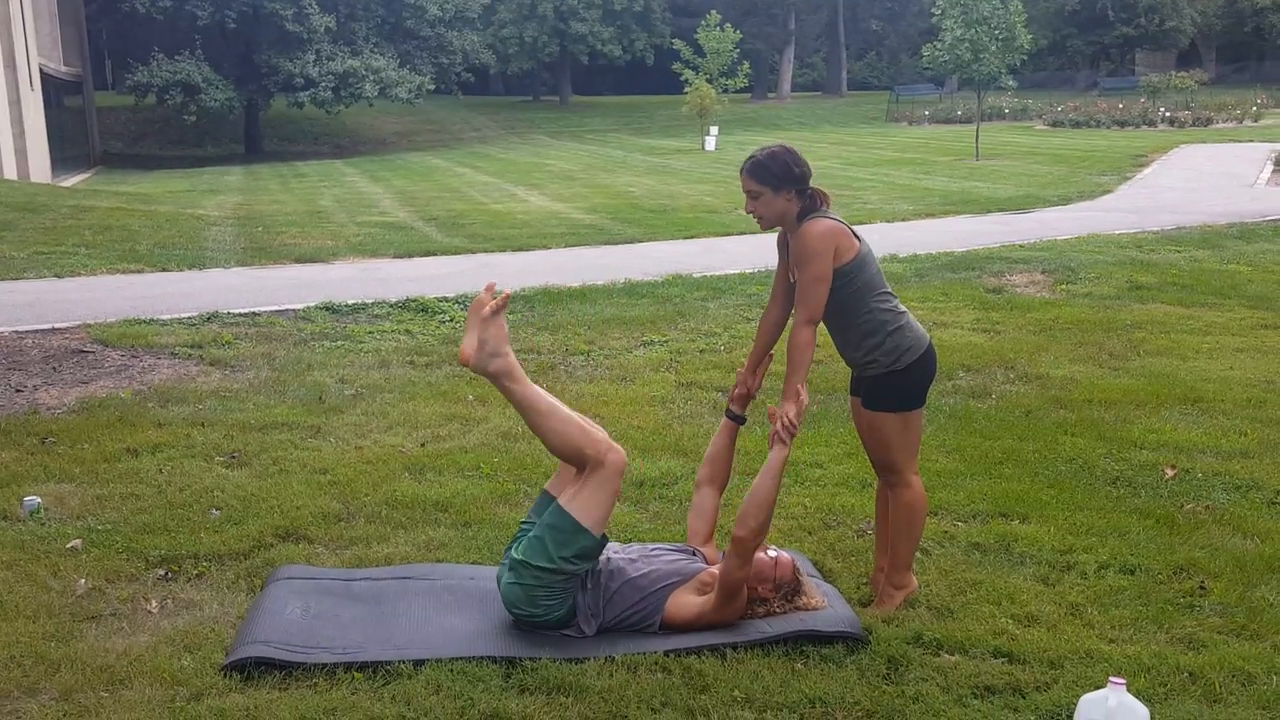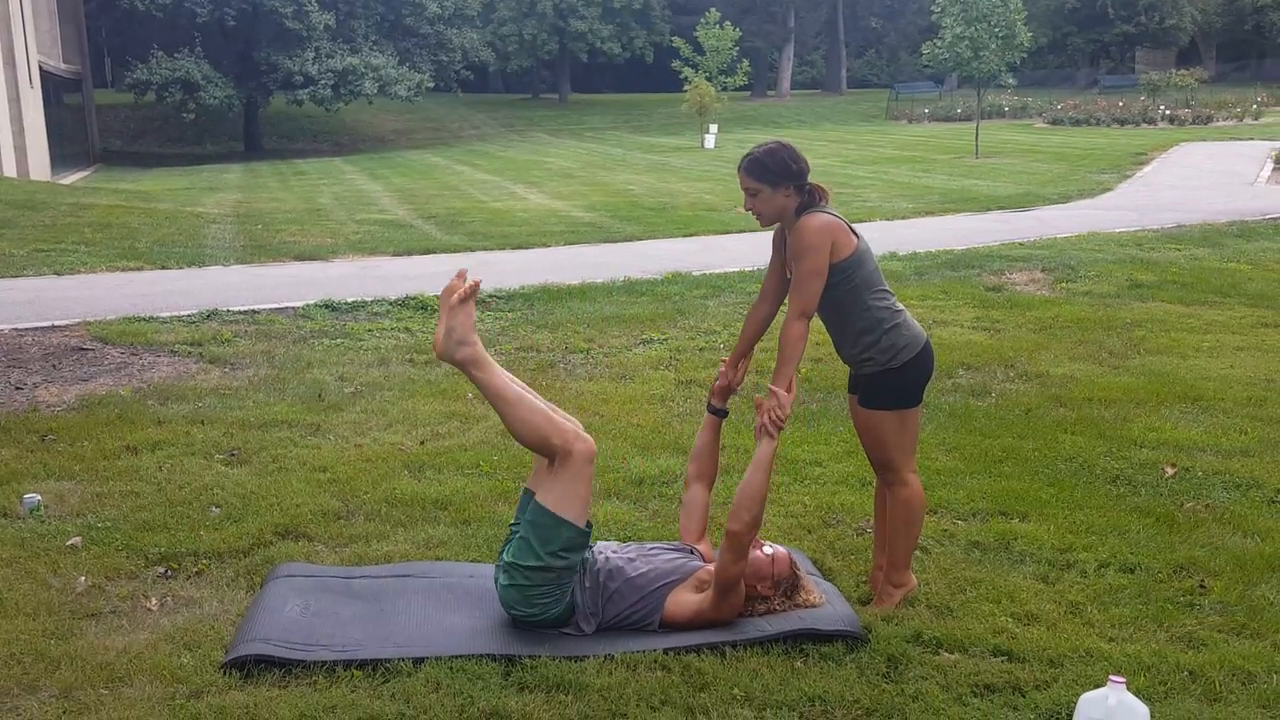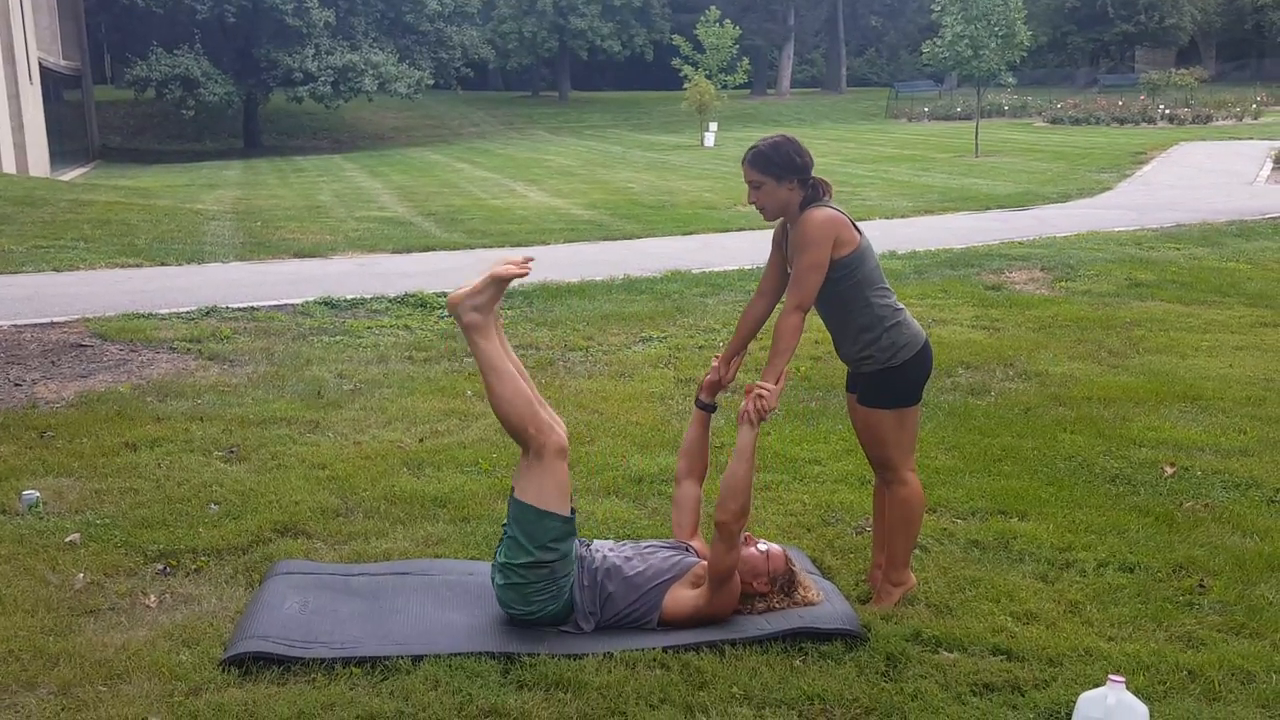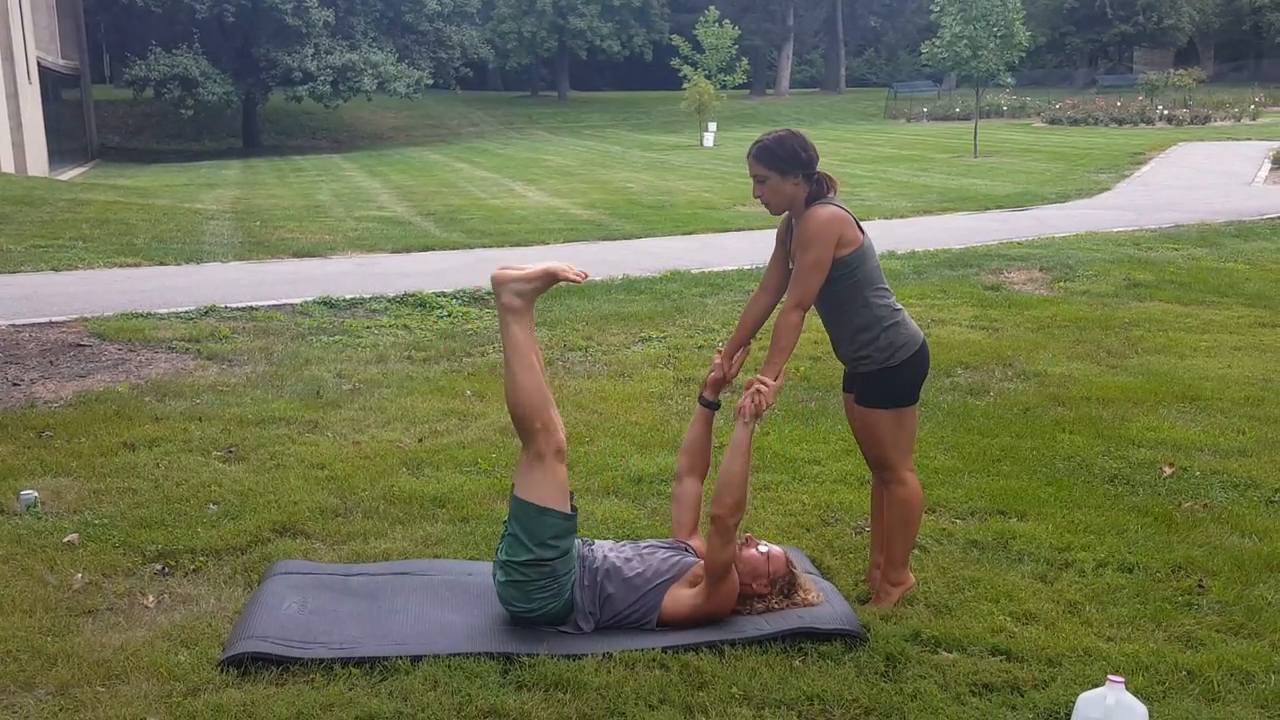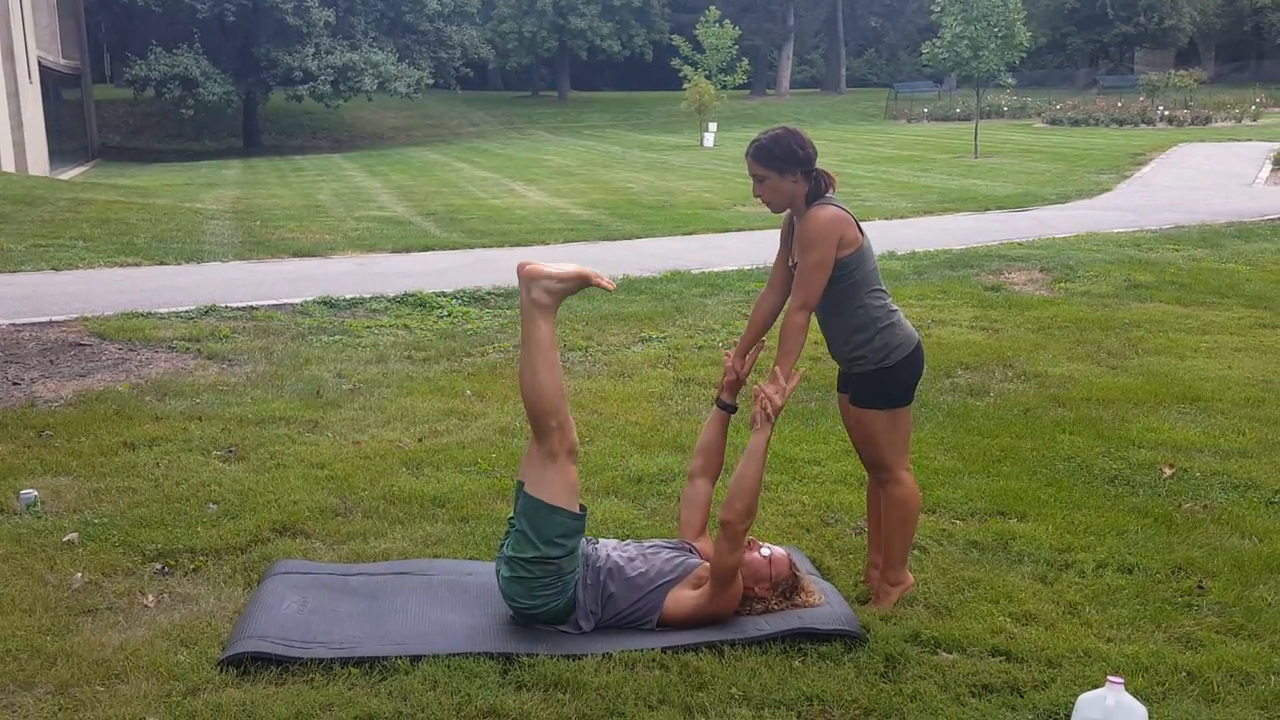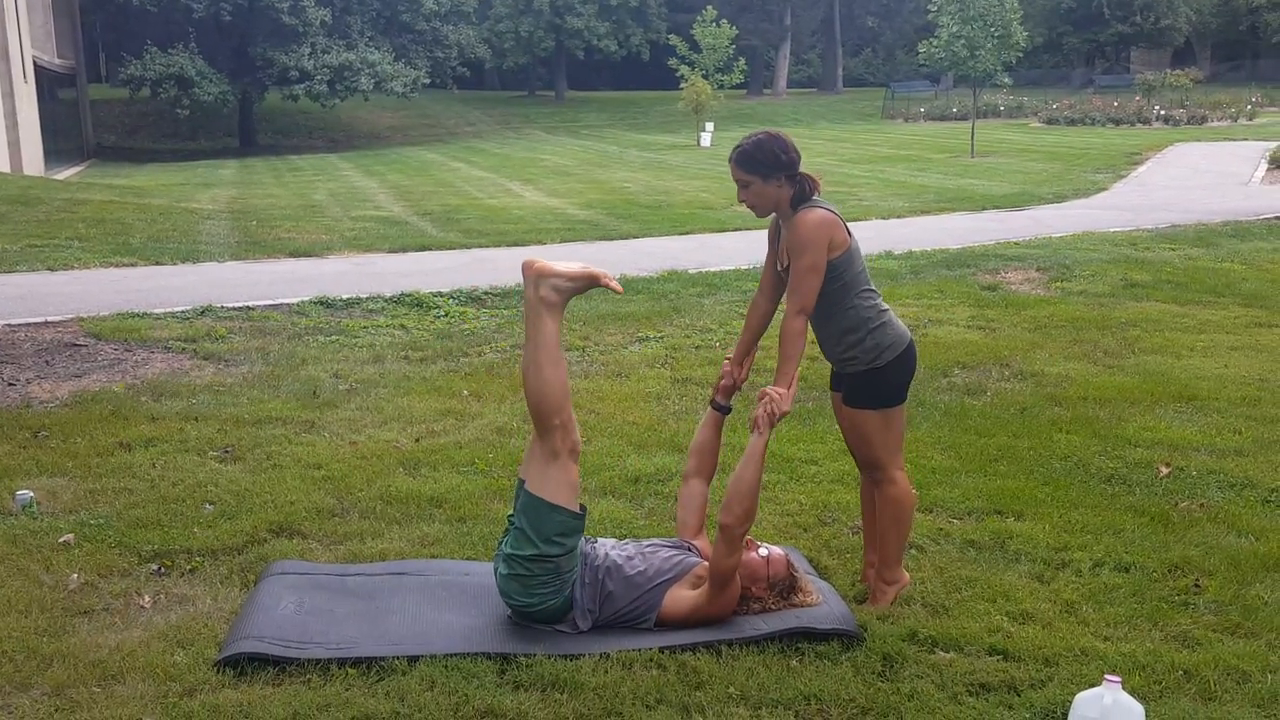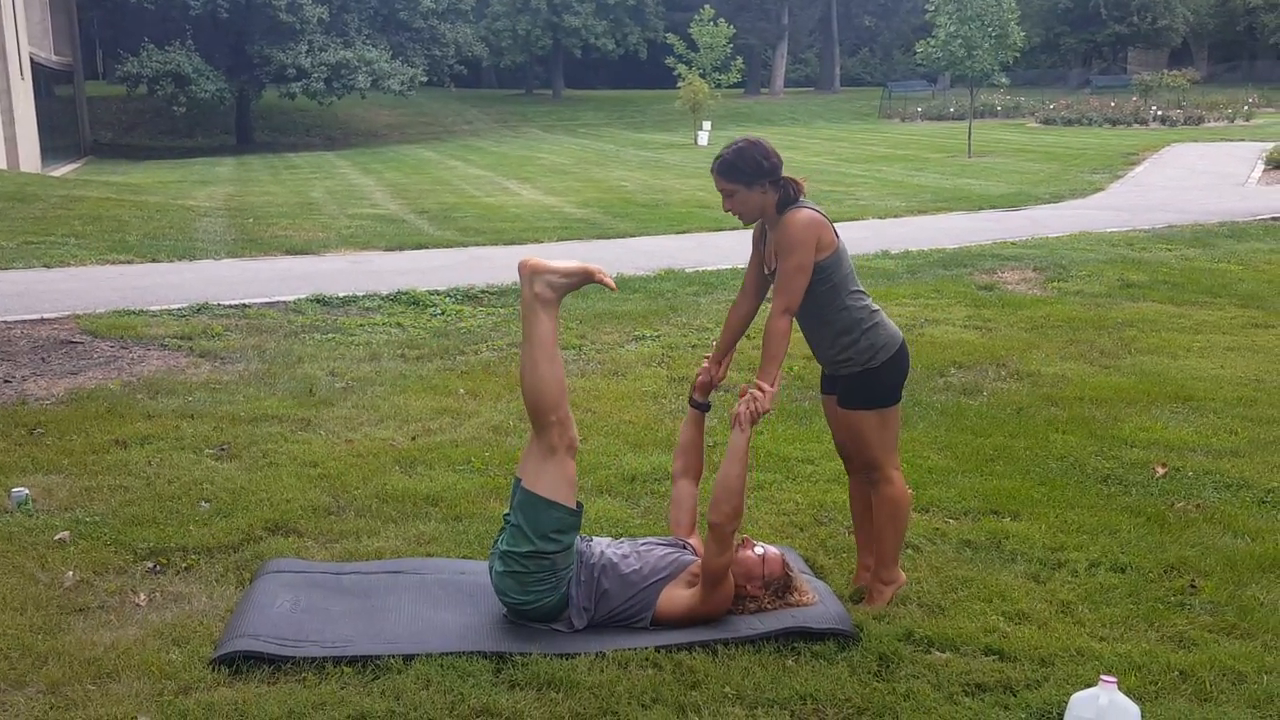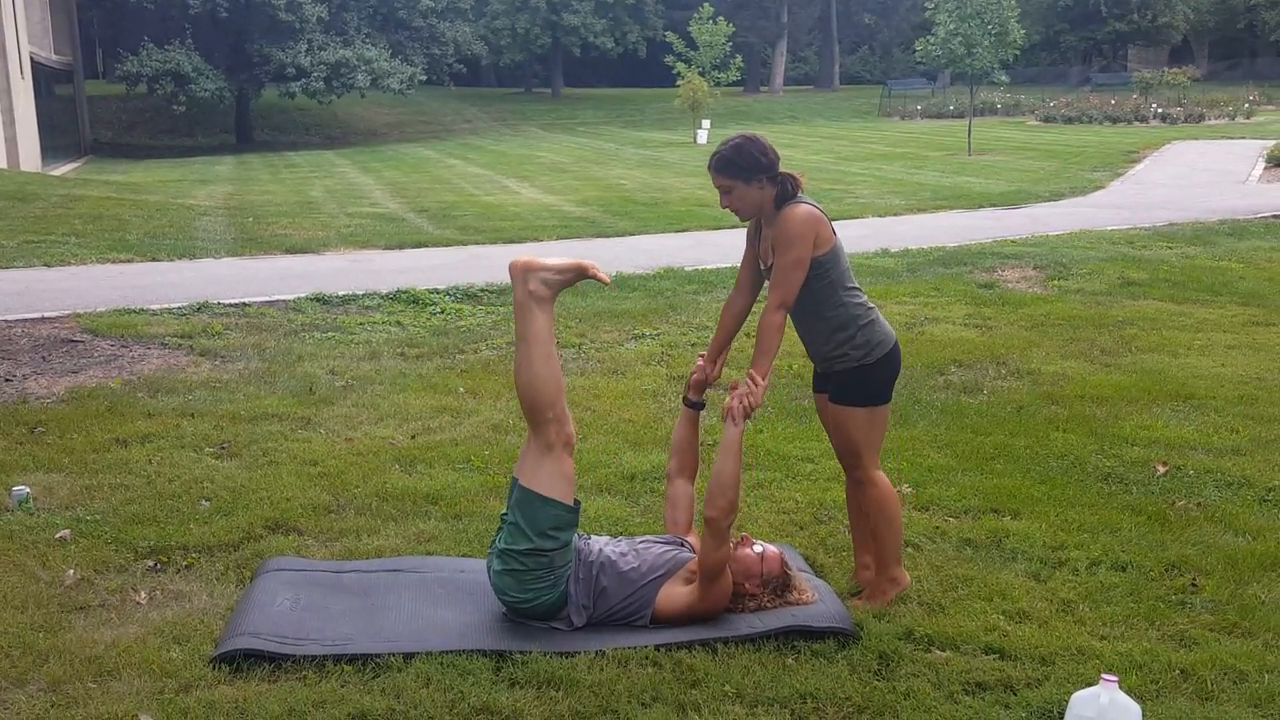
dt=0.2s
person 1, frame 1
left shoulder: (816, 234)
right shoulder: (790, 236)
left elbow: (806, 323)
right elbow: (778, 308)
left wrist: (790, 400)
right wrist: (750, 371)
left hip: (901, 361)
right hip: (873, 363)
left knee: (900, 474)
right knee: (884, 471)
left ankle: (900, 578)
right ankle: (883, 568)
person 1, frame 2
left shoulder: (814, 229)
right shoulder: (788, 234)
left elbow: (799, 316)
right elbow: (767, 303)
left wrist: (779, 391)
right wrist: (733, 363)
left hip: (897, 359)
right hip: (870, 361)
left knee: (898, 472)
right knee: (882, 469)
left ankle: (899, 577)
right ankle: (881, 567)
person 1, frame 3
left shoulder: (819, 223)
right shoulder: (788, 229)
left elbow: (795, 309)
right elbow: (764, 299)
left wrist: (769, 383)
right wrist: (726, 359)
left hip: (896, 357)
right hip: (867, 359)
left knee: (897, 471)
right knee: (881, 468)
left ankle: (899, 575)
right ankle: (880, 565)
person 1, frame 4
left shoulder: (823, 220)
right shoulder: (793, 224)
left elbow: (795, 307)
right elbow: (766, 294)
left wrist: (768, 378)
right wrist: (728, 354)
left hip: (893, 358)
right hip: (864, 360)
left knee: (895, 471)
right knee: (879, 468)
left ankle: (897, 576)
right ankle: (878, 566)
person 1, frame 5
left shoulder: (823, 220)
right shoulder: (795, 221)
left elbow: (801, 308)
right elbow: (774, 292)
left wrist: (779, 380)
right wrist: (740, 353)
left hip: (887, 358)
right hip: (859, 360)
left knee: (892, 470)
right knee: (875, 467)
left ankle: (895, 575)
right ankle: (876, 566)
person 1, frame 6
left shoulder: (811, 223)
right shoulder: (783, 225)
left elbow: (798, 313)
right elbow: (766, 297)
left wrist: (782, 387)
right wrist: (739, 359)
left hip: (880, 358)
right hip: (851, 360)
left knee: (885, 470)
right knee: (867, 466)
left ankle: (891, 575)
right ankle: (873, 567)
person 1, frame 7
left shoulder: (800, 224)
right shoulder: (766, 229)
left elbow: (782, 312)
right elbow: (747, 299)
left wrist: (765, 387)
right wrist: (716, 362)
left hip: (873, 359)
right hip: (840, 362)
left knee: (880, 471)
right knee: (856, 467)
left ankle: (888, 575)
right ankle: (867, 567)
person 1, frame 8
left shoulder: (798, 219)
right shoulder: (761, 226)
left elbow: (778, 306)
right elbow: (741, 295)
left wrist: (757, 380)
right wrist: (712, 359)
left hip: (866, 356)
right hip: (832, 359)
left knee: (865, 469)
right knee: (851, 467)
left ankle: (892, 574)
right ankle: (866, 566)
person 2, frame 1
left shoulder: (726, 602)
right shoulder: (704, 561)
left elbow: (745, 535)
right elbow: (709, 483)
left wrist: (781, 449)
right wrist: (736, 410)
left hip: (541, 593)
left knee: (606, 456)
right knee: (588, 444)
left ankle: (500, 365)
right ankle: (496, 361)
person 2, frame 2
left shoulder: (723, 601)
right shoulder: (702, 559)
left elbow: (739, 528)
right elbow: (698, 480)
left wrist: (768, 441)
right wrist: (717, 405)
left hip: (543, 596)
right hip: (535, 578)
left knee: (576, 447)
right knee: (568, 436)
left ankle: (467, 355)
right ankle: (467, 350)
person 2, frame 3
left shoulder: (719, 597)
right shoulder: (699, 560)
left elbow: (730, 519)
right elbow: (688, 475)
left wrist: (749, 430)
right wrist: (706, 400)
left hip: (540, 593)
right hip: (556, 575)
left knee: (548, 442)
right knee: (547, 433)
left ankle: (475, 317)
right ankle: (482, 318)
person 2, frame 4
left shoulder: (718, 594)
right shoulder: (696, 557)
left elbow: (725, 515)
right elbow: (688, 474)
left wrist: (745, 425)
right wrist: (710, 397)
left hip: (541, 591)
left knee: (545, 442)
right knee: (543, 435)
left ankle: (515, 303)
right ankle: (514, 299)
person 2, frame 5
left shoulder: (721, 597)
right shoulder: (700, 557)
left elbow: (734, 519)
right elbow: (700, 475)
left wrist: (761, 431)
right wrist: (727, 398)
left hip: (545, 589)
right hip: (533, 571)
left knee: (557, 442)
right knee: (550, 434)
left ankle: (541, 297)
right ankle: (536, 293)
person 2, frame 6
left shoulder: (719, 597)
right shoulder: (699, 557)
left elbow: (732, 522)
right elbow: (695, 476)
left wrist: (760, 435)
right wrist: (721, 401)
left hip: (542, 587)
right hip: (532, 572)
left knee: (559, 440)
right knee: (552, 433)
left ankle: (547, 296)
right ankle: (544, 292)
person 2, frame 7
left shoulder: (715, 596)
right shoulder: (692, 556)
left elbow: (722, 521)
right elbow: (684, 475)
left wrist: (742, 431)
right wrist: (698, 400)
left hip: (538, 584)
right hip: (527, 569)
left knee: (557, 438)
right knee: (551, 433)
left ankle: (543, 294)
right ankle: (541, 291)
person 2, frame 8
left shoulder: (713, 593)
right shoulder: (690, 552)
left elbow: (718, 516)
right elbow: (680, 474)
left wrist: (735, 425)
right wrist: (693, 398)
left hip: (538, 584)
right hip: (525, 568)
left knee: (554, 436)
right knee: (550, 432)
left ankle: (536, 291)
right ankle: (532, 289)
